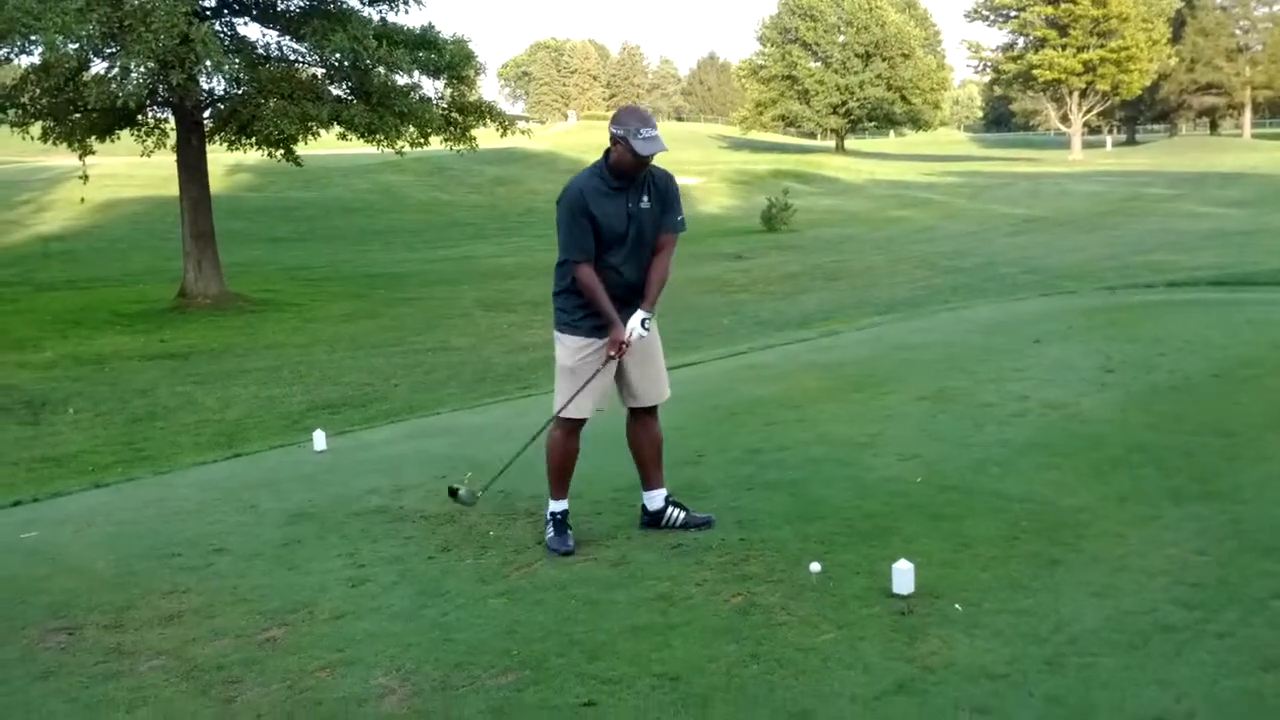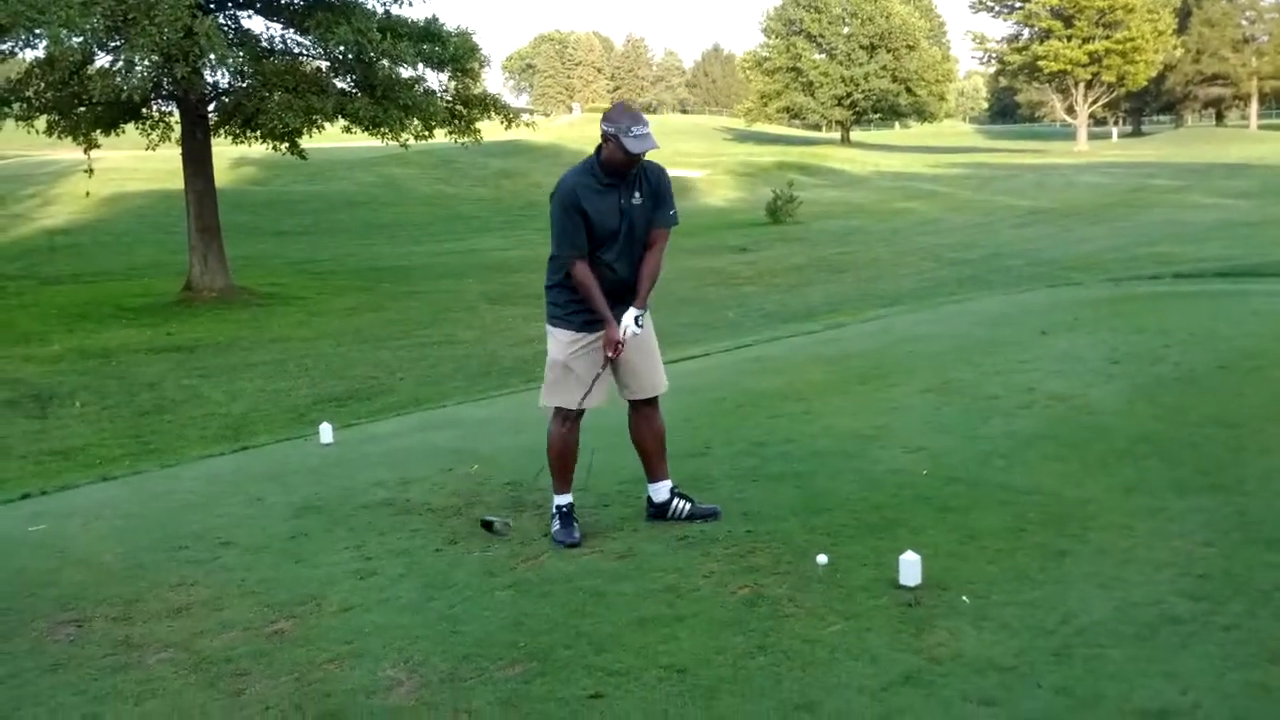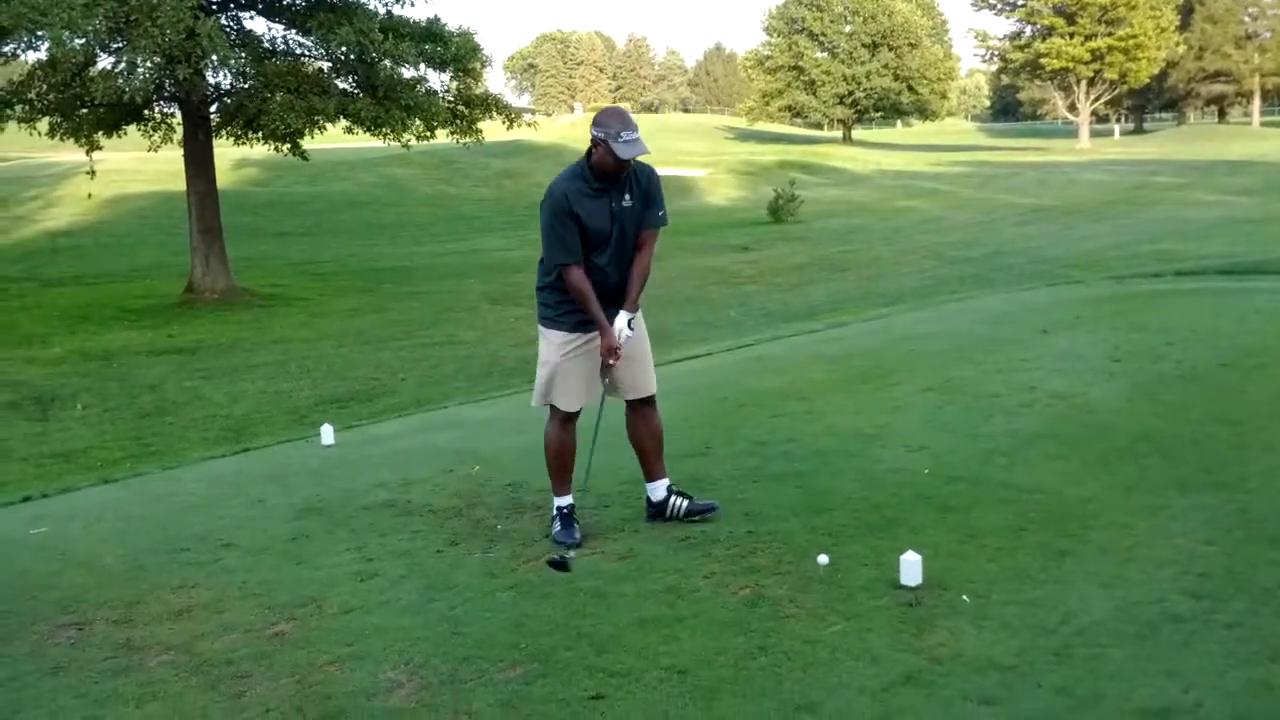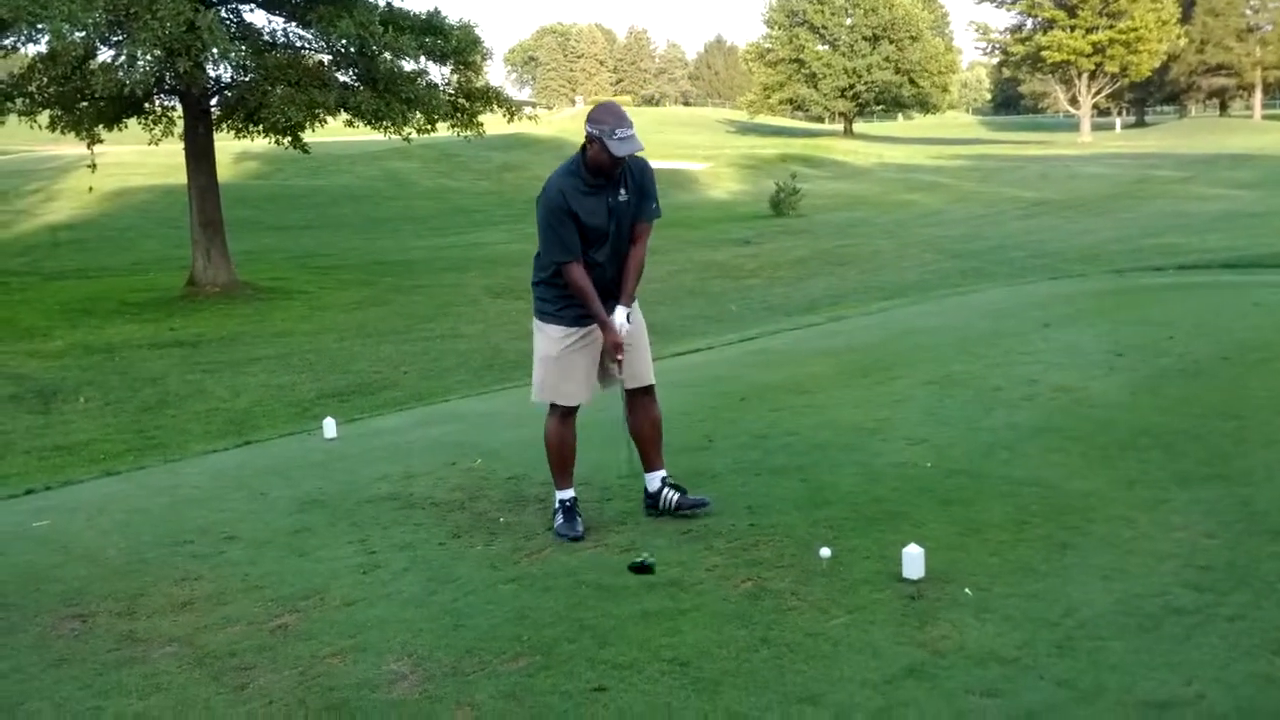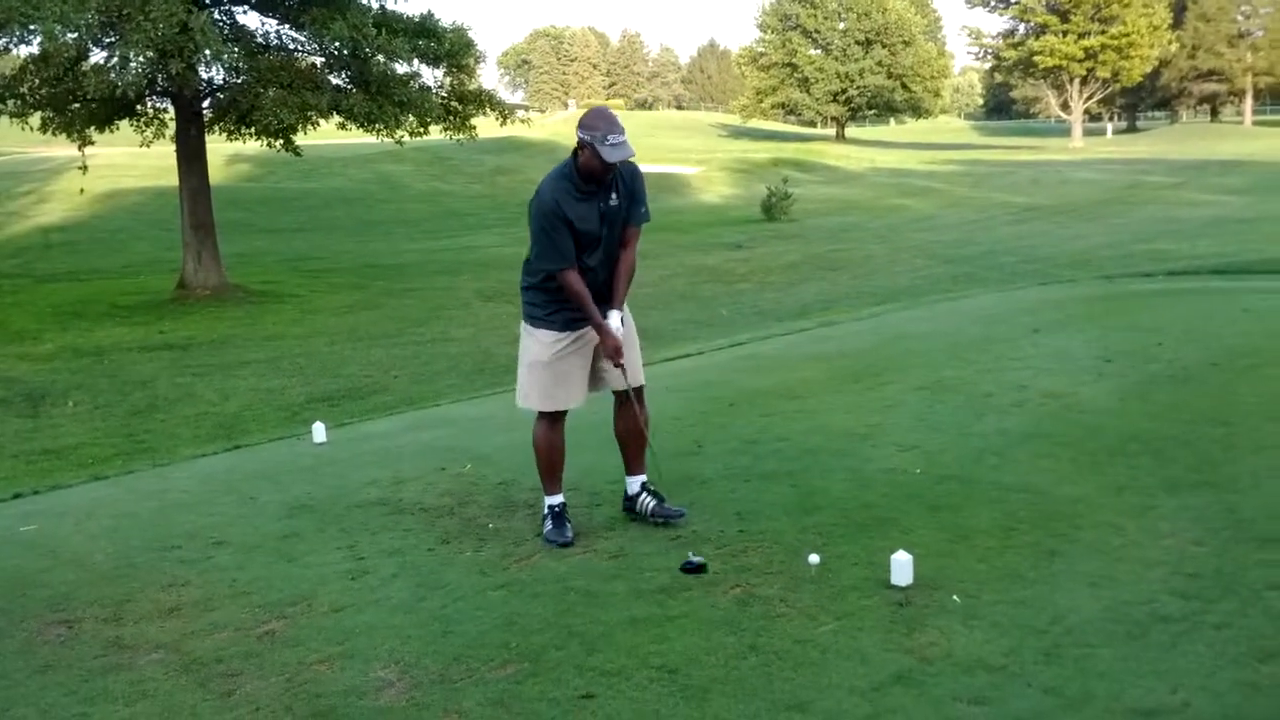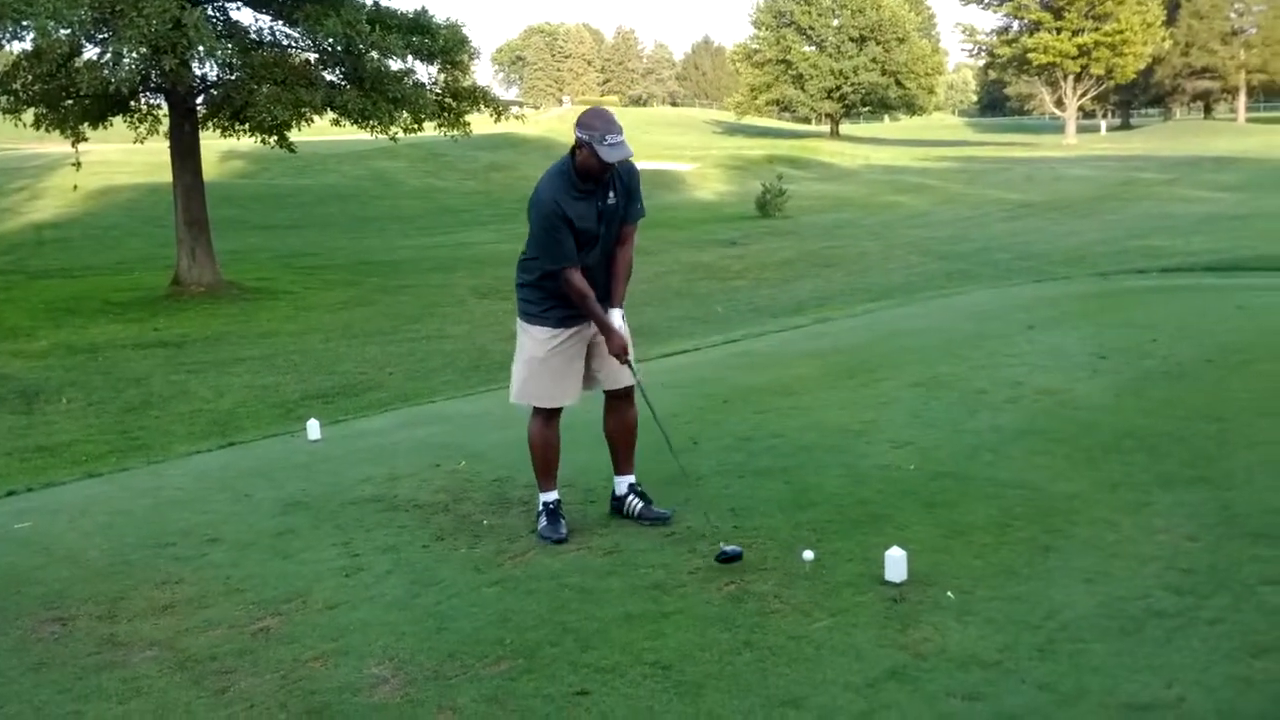
dt=0.1s
person 1, frame 1
left shoulder: (662, 184)
right shoulder: (579, 193)
left elbow: (663, 252)
right elbow: (580, 268)
left wrist: (643, 313)
right wrist: (613, 325)
left hip: (636, 314)
right hip: (583, 321)
left knee: (646, 408)
right knee: (572, 416)
left ankle: (656, 504)
right ankle: (557, 513)
person 1, frame 2
left shoulder: (655, 178)
right shoulder: (571, 189)
left elbow: (655, 246)
right elbow: (576, 265)
left wrist: (635, 310)
right wrist: (607, 323)
left hip: (630, 310)
right hip: (577, 315)
left knee: (646, 400)
right knee: (568, 410)
left ankle: (661, 495)
right ankle: (561, 506)
person 1, frame 3
left shoulder: (646, 180)
right shoulder: (562, 194)
left elbow: (644, 251)
right elbow: (571, 270)
left wrist: (626, 313)
right wrist: (603, 329)
left hip: (622, 308)
right hip: (568, 315)
left knee: (643, 399)
right knee: (564, 411)
left ankle: (660, 495)
right ankle: (563, 508)
person 1, frame 4
left shoulder: (639, 172)
right shoulder: (558, 191)
left elbow: (639, 243)
right elbow: (570, 267)
left wrist: (622, 308)
right wrist: (604, 326)
left hip: (619, 302)
right hip: (565, 309)
left knee: (642, 389)
right knee: (564, 405)
left ankle: (656, 486)
right ankle: (564, 501)
person 1, frame 5
left shoulder: (629, 177)
right shoulder: (550, 198)
left elbow: (628, 247)
right elbow: (566, 275)
left wrist: (617, 314)
right wrist: (601, 332)
left hip: (607, 303)
right hip: (554, 313)
left knee: (632, 392)
right knee: (552, 410)
left ankle: (637, 490)
right ankle: (554, 506)
person 1, frame 6
left shoulder: (626, 174)
right shoulder: (549, 196)
left elbow: (624, 245)
right elbow: (568, 273)
left wrist: (616, 312)
right wrist: (606, 333)
left hip: (603, 302)
right hip: (549, 309)
left knee: (622, 392)
right knee: (547, 407)
left ankle: (624, 491)
right ankle: (548, 503)
